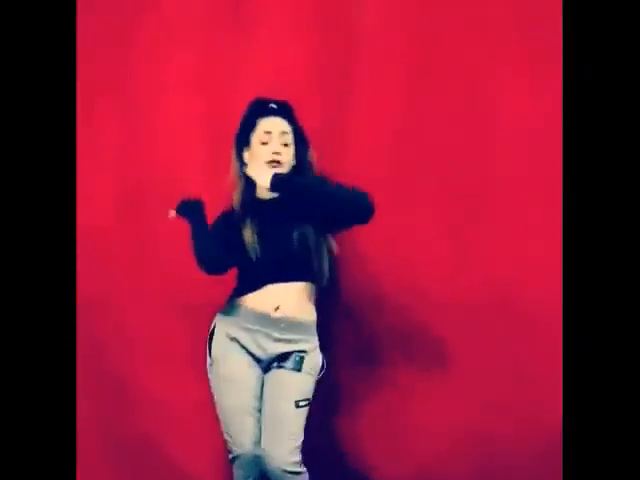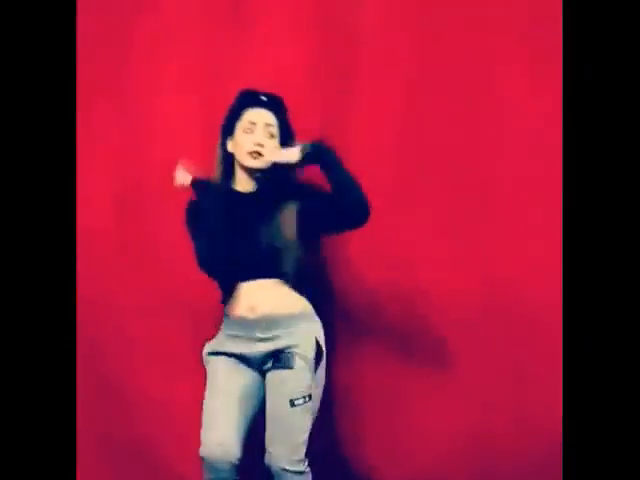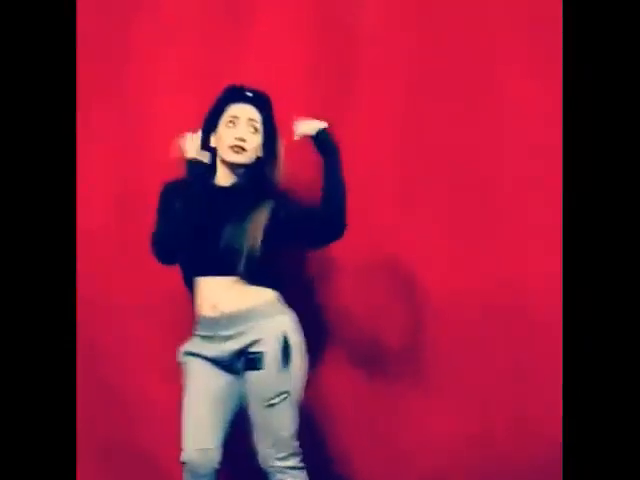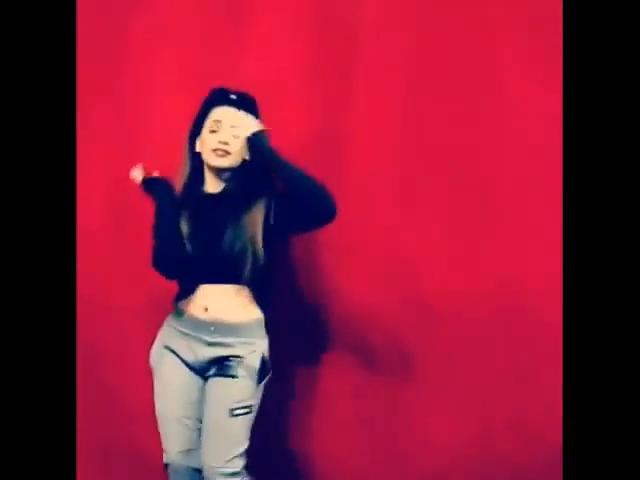
dt=0.2s
person 1, frame 1
left shoulder: (309, 205)
right shoulder: (234, 217)
left elbow: (362, 207)
right elbow: (213, 262)
left wrist: (288, 182)
right wrist: (194, 214)
left hip: (296, 341)
right hip: (237, 333)
person 1, frame 2
left shoulder: (294, 201)
right shoulder: (208, 205)
left elbow: (356, 213)
right elbow: (214, 264)
left wrist: (321, 155)
right wrist: (206, 195)
left hip: (294, 338)
right hip: (235, 340)
person 1, frame 3
left shoulder: (270, 203)
right shoulder: (185, 194)
left elbow: (329, 228)
right elbow: (165, 250)
left wrist: (328, 151)
right wrist: (191, 175)
left hip: (263, 332)
right hip: (205, 340)
person 1, frame 4
left shoulder: (264, 203)
right shoulder: (179, 204)
left elbow: (323, 208)
right elbow: (170, 265)
left wrist: (264, 149)
right wrist: (161, 195)
left hip: (240, 344)
right hip: (179, 340)
